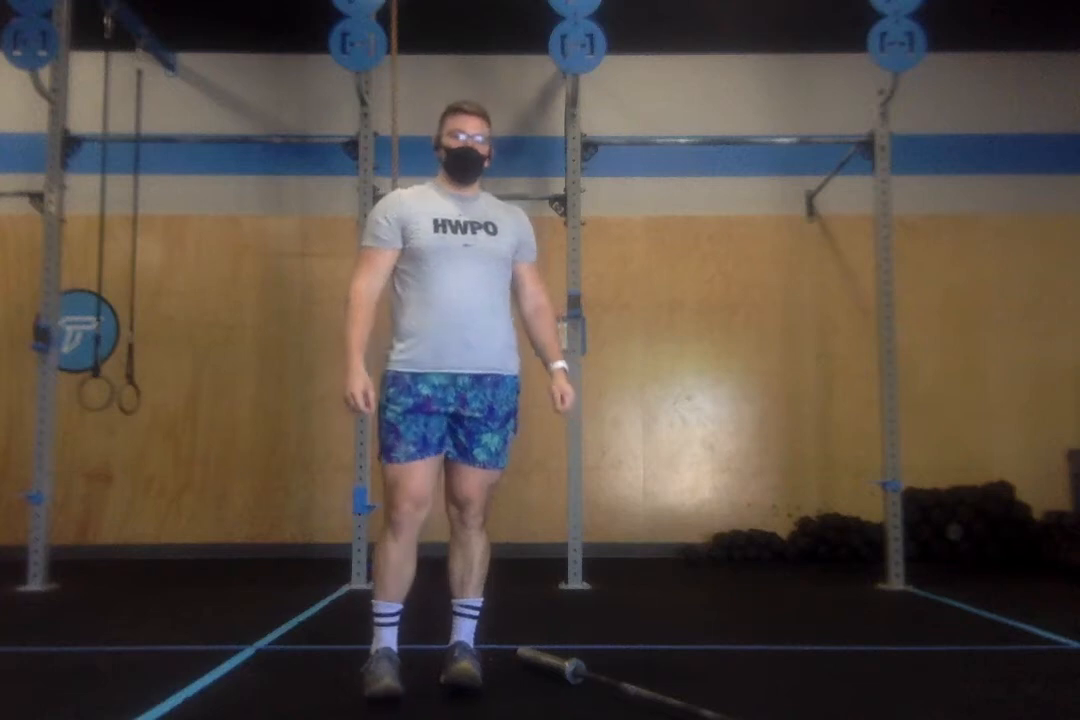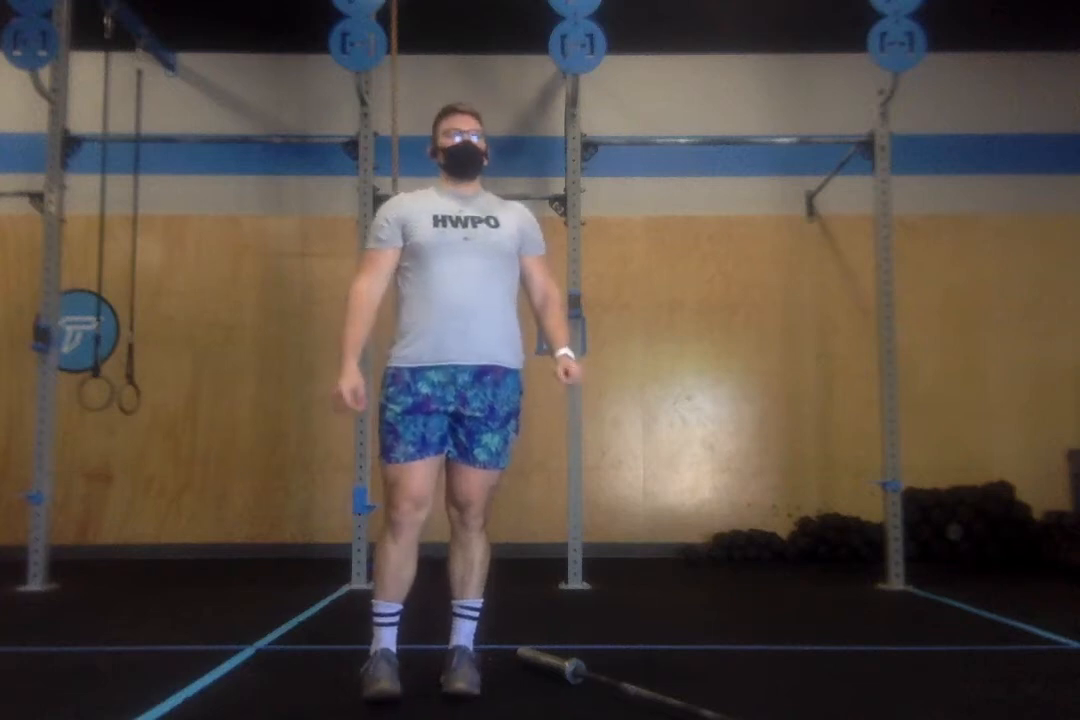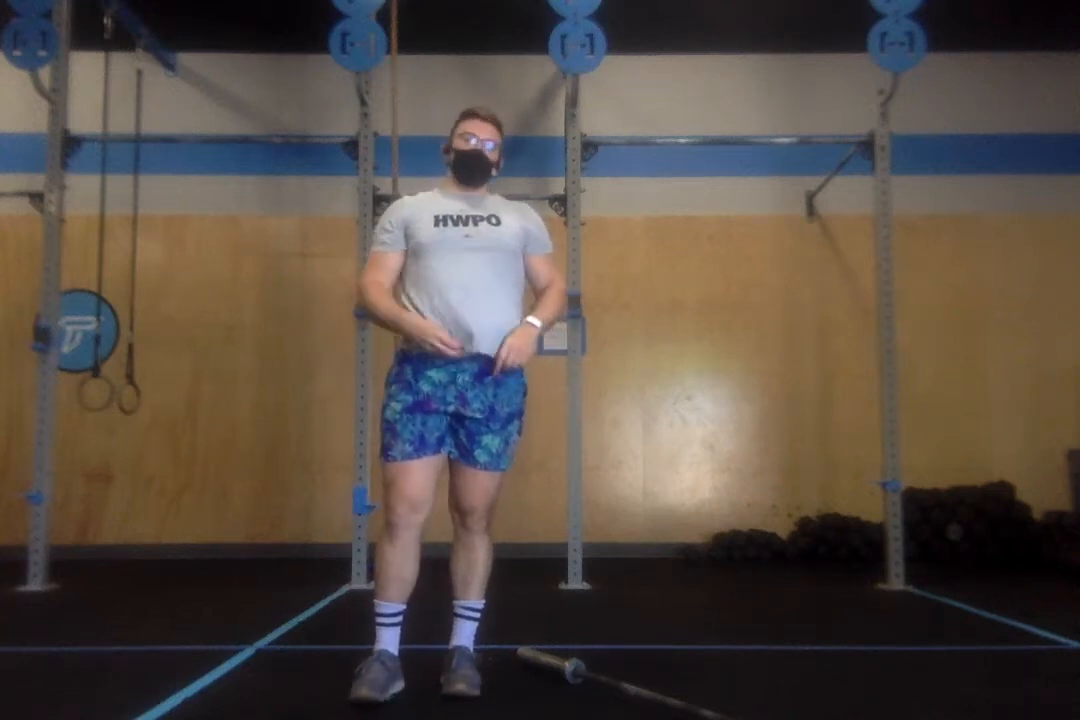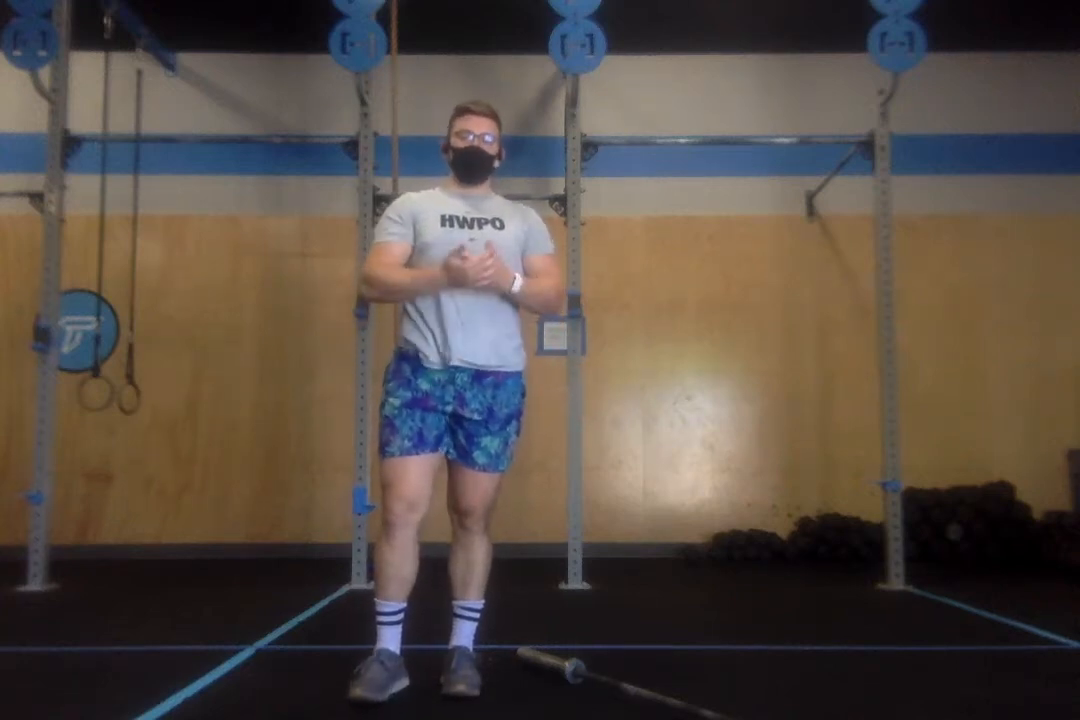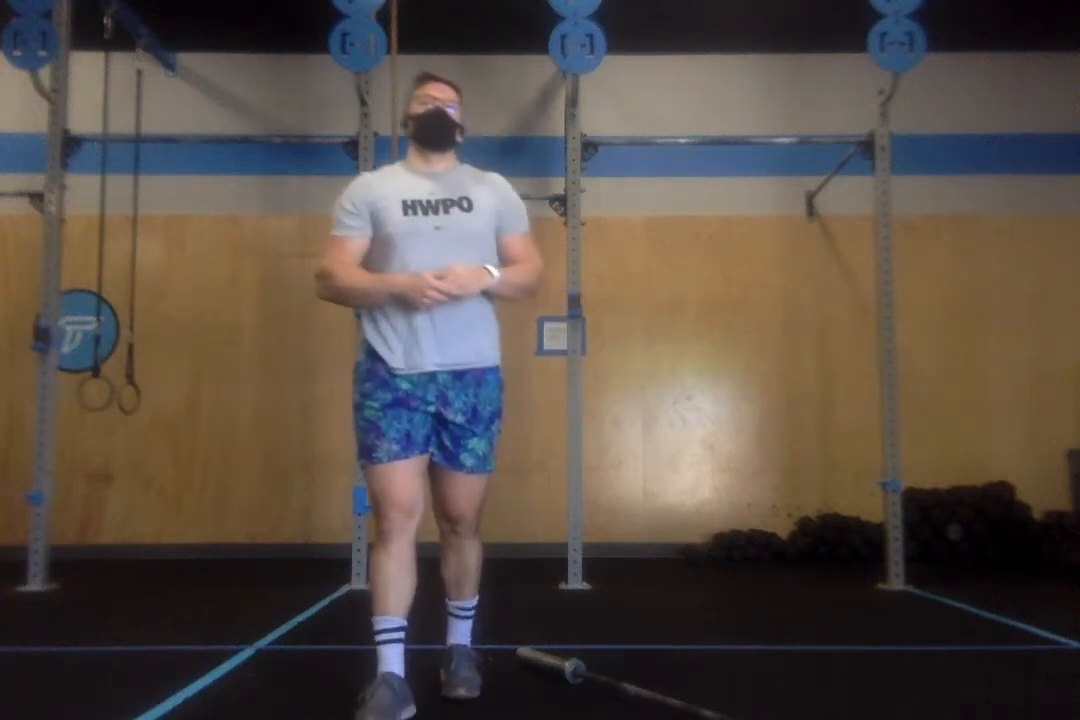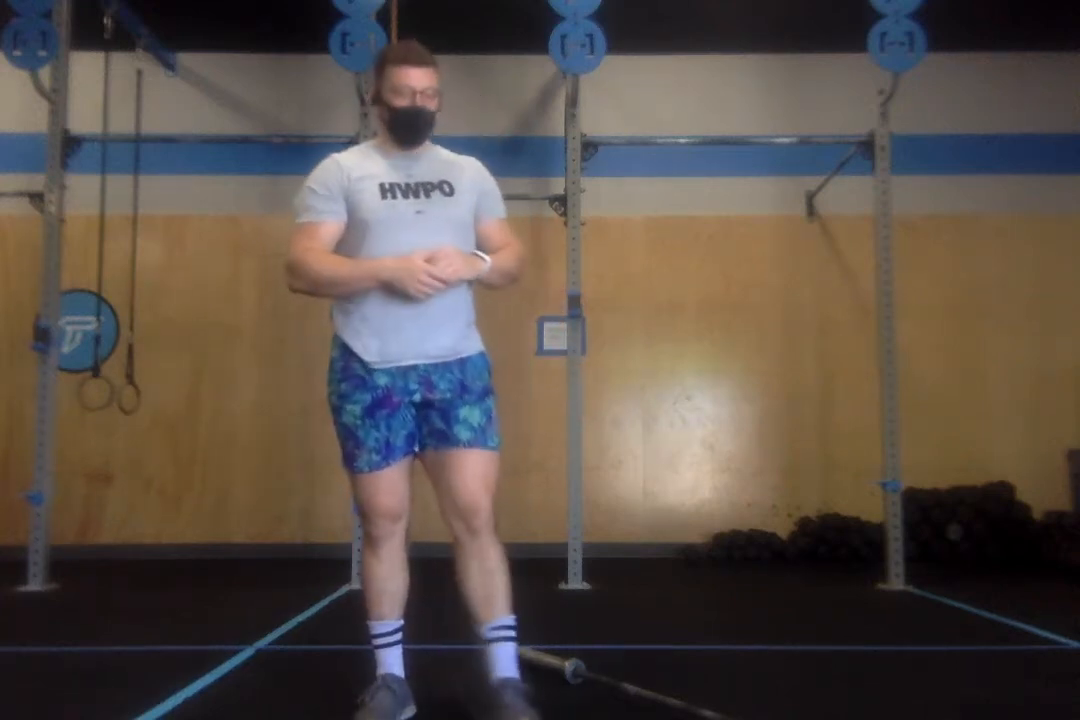
dt=0.7s
person 1, frame 1
left shoulder: (513, 220)
right shoulder: (400, 206)
left elbow: (534, 300)
right elbow: (366, 289)
left wrist: (557, 366)
right wrist: (355, 364)
left hip: (493, 382)
right hip: (416, 380)
left knee: (470, 514)
right knee: (406, 513)
left ankle: (463, 643)
right ankle: (384, 648)
person 1, frame 2
left shoulder: (517, 217)
right shoulder: (402, 209)
left elbow: (545, 291)
right elbow: (368, 287)
left wrist: (563, 349)
right wrist: (350, 362)
left hip: (494, 379)
right hip: (416, 376)
left knee: (470, 515)
right knee: (406, 511)
left ankle: (462, 648)
right ankle: (383, 650)
person 1, frame 3
left shoulder: (522, 217)
right shoulder: (406, 211)
left elbow: (552, 285)
right elbow: (372, 287)
left wrist: (530, 326)
right wrist: (412, 325)
left hip: (495, 379)
right hip: (420, 373)
left knee: (474, 516)
right knee: (404, 511)
left ankle: (462, 648)
right ankle: (385, 653)
person 1, frame 4
left shoulder: (525, 219)
right shoulder: (411, 207)
left elbow: (554, 296)
right elbow: (373, 281)
left wrist: (506, 279)
right wrist: (442, 271)
left hip: (495, 381)
right hip: (419, 374)
left knee: (473, 517)
right knee: (402, 510)
left ankle: (462, 648)
right ankle: (386, 653)
person 1, frame 5
left shoulder: (495, 191)
right shoulder: (369, 189)
left elbow: (530, 274)
right elbow: (330, 278)
left wrist: (484, 276)
right wrist: (401, 284)
left hip: (473, 377)
right hip: (391, 376)
left knee: (460, 521)
right knee: (397, 518)
left ankle: (459, 644)
person 1, frame 6
left shoulder: (470, 173)
right shoulder: (339, 172)
left elbow: (512, 259)
right elbow: (301, 269)
left wrist: (475, 263)
right wrist: (388, 269)
left hip: (458, 366)
right hip: (368, 372)
left knee: (475, 517)
right knee: (383, 523)
